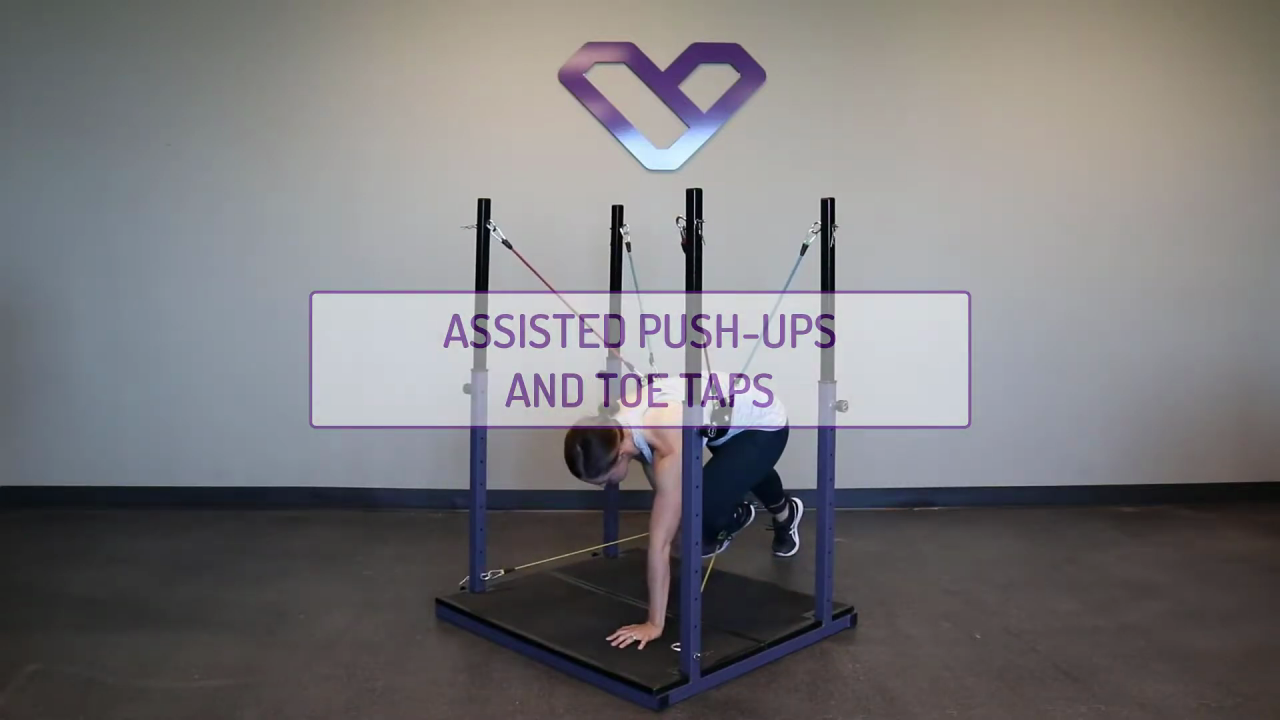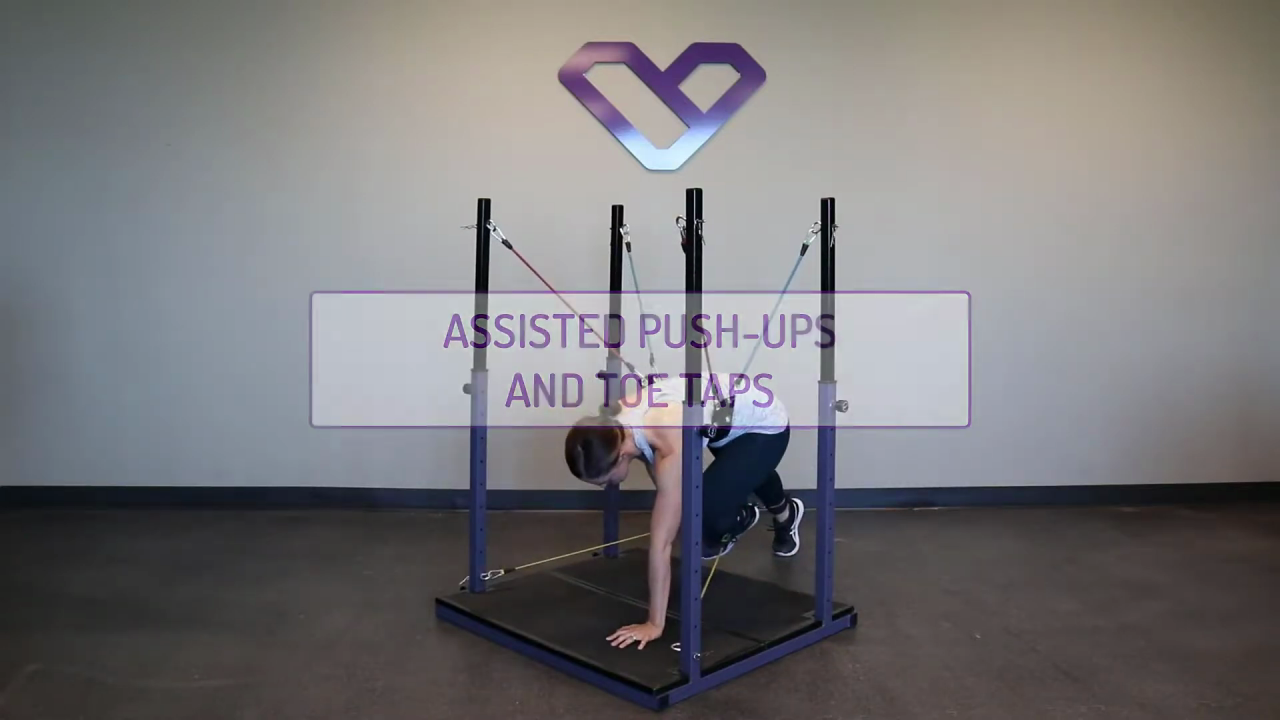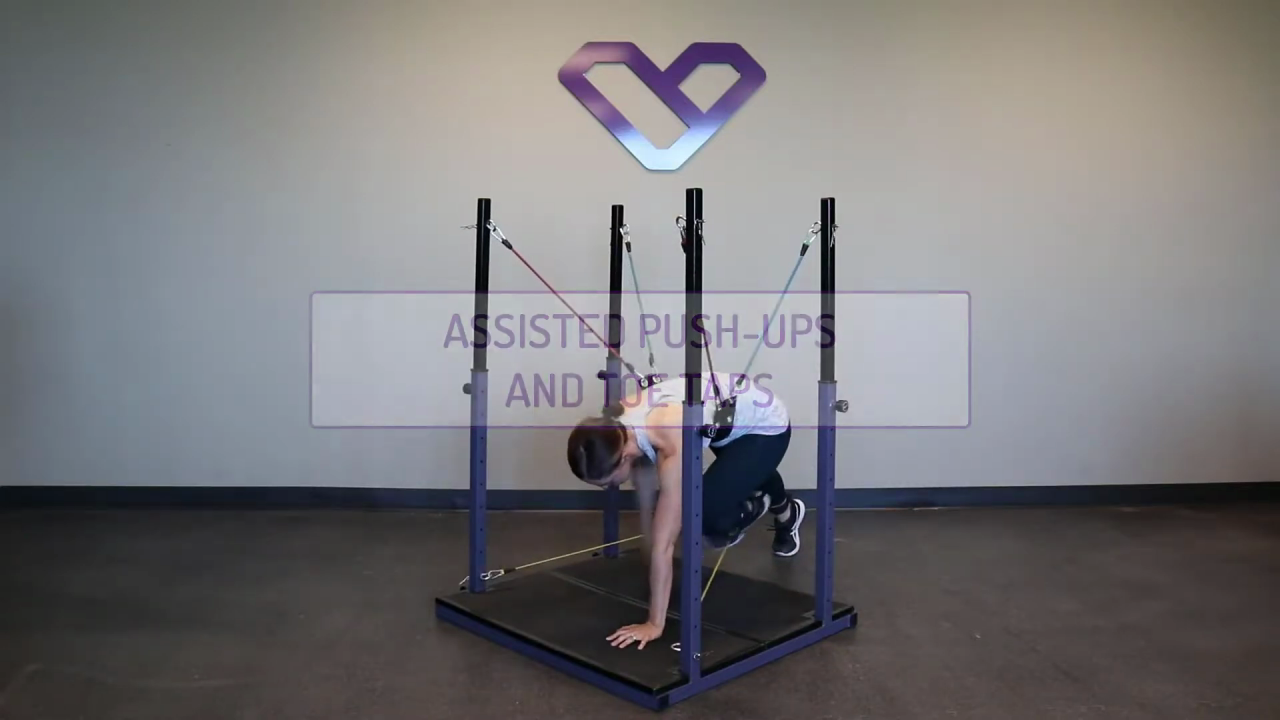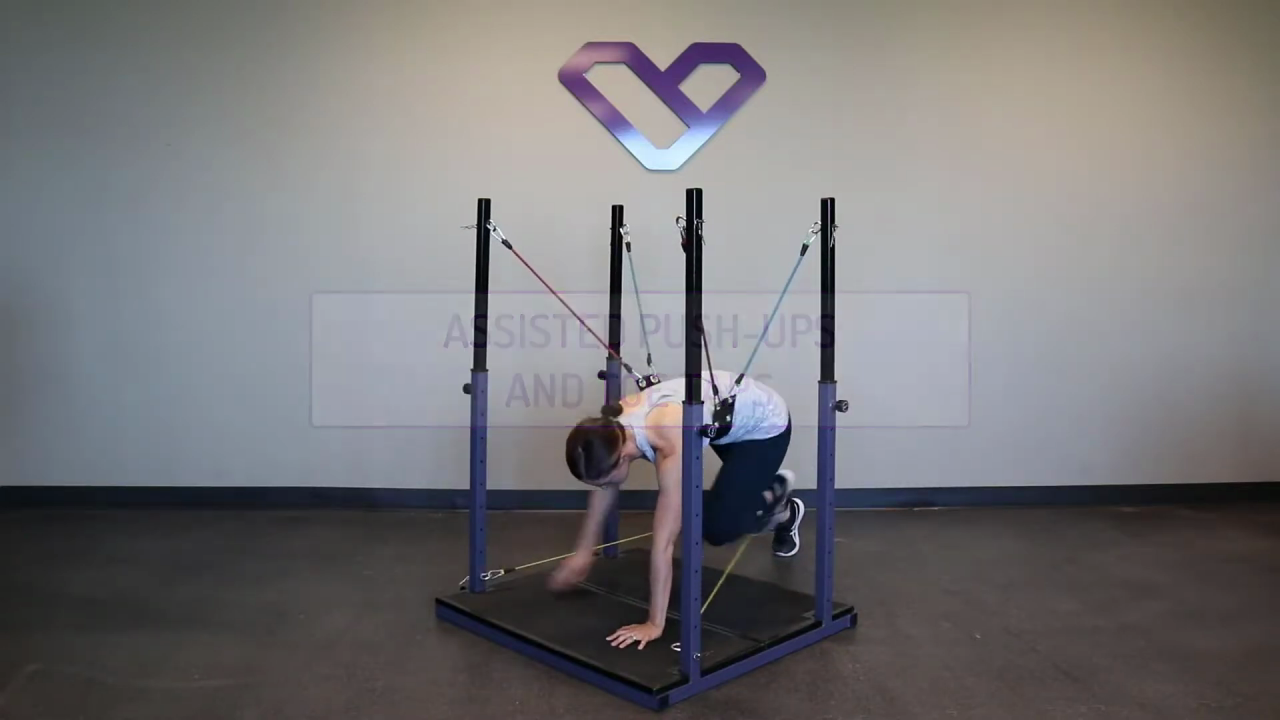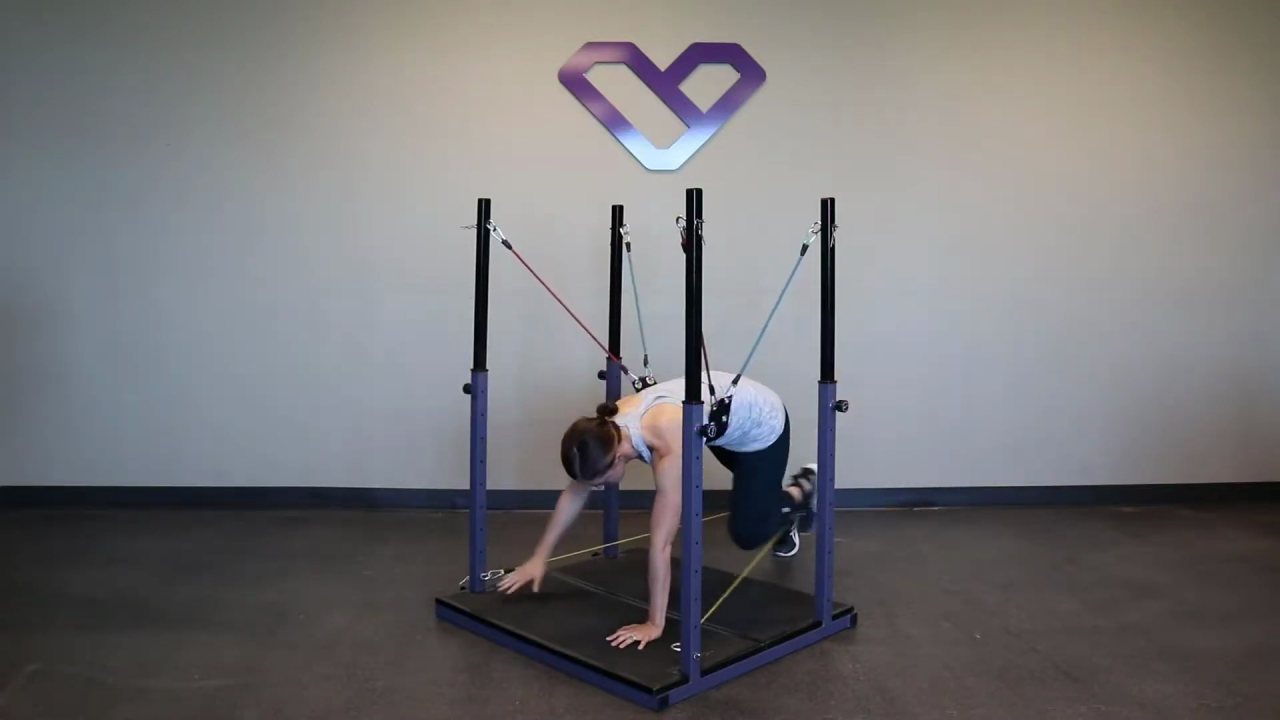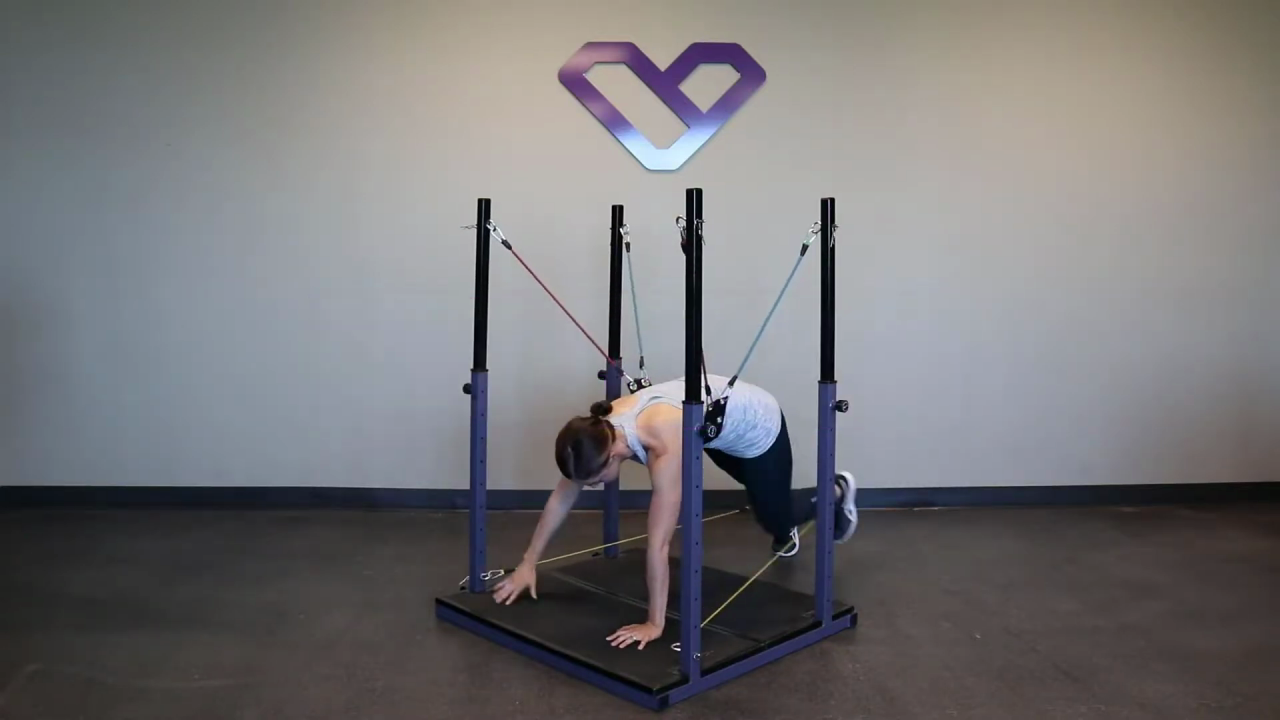
dt=0.1s
person 1, frame 1
left shoulder: (669, 446)
right shoulder: (612, 427)
left elbow: (660, 542)
left wrist: (654, 624)
left hip: (764, 420)
right hip: (728, 406)
left knee: (703, 512)
right knee: (754, 473)
left ankle: (737, 517)
right ankle: (786, 514)
person 1, frame 2
left shoulder: (669, 445)
right shoulder: (614, 426)
left elbow: (661, 543)
left wrist: (654, 624)
left hip: (764, 421)
left knee: (706, 513)
right knee: (754, 475)
left ankle: (742, 516)
right ankle: (785, 513)
person 1, frame 3
left shoulder: (672, 446)
right shoulder: (616, 427)
left elbow: (664, 543)
right elbow: (642, 473)
left wrist: (655, 624)
right wrist: (649, 530)
left hip: (765, 422)
left knee: (707, 516)
right knee: (756, 474)
left ankle: (752, 507)
right ankle: (786, 514)
person 1, frame 4
left shoulder: (670, 444)
right shoulder: (613, 429)
left elbow: (664, 543)
right elbow: (604, 486)
left wrist: (655, 624)
right wrist: (586, 548)
left hip: (762, 420)
left knee: (717, 526)
right knee: (751, 477)
left ankle: (774, 495)
right ankle: (785, 512)
person 1, frame 5
left shoulder: (668, 446)
right shoulder: (605, 428)
left elbow: (661, 544)
right elbow: (573, 495)
left wrist: (654, 624)
right wrist: (538, 557)
left hip: (759, 420)
left knee: (749, 534)
right knee: (751, 477)
left ankle: (805, 487)
right ankle: (777, 506)
person 1, frame 6
left shoulder: (663, 446)
right shoulder: (596, 433)
left elbow: (659, 544)
right elbow: (560, 498)
left wrist: (655, 624)
right wrist: (527, 564)
left hip: (755, 420)
left knee: (775, 516)
right knee: (756, 483)
left ankle: (839, 490)
right ankle: (786, 526)
